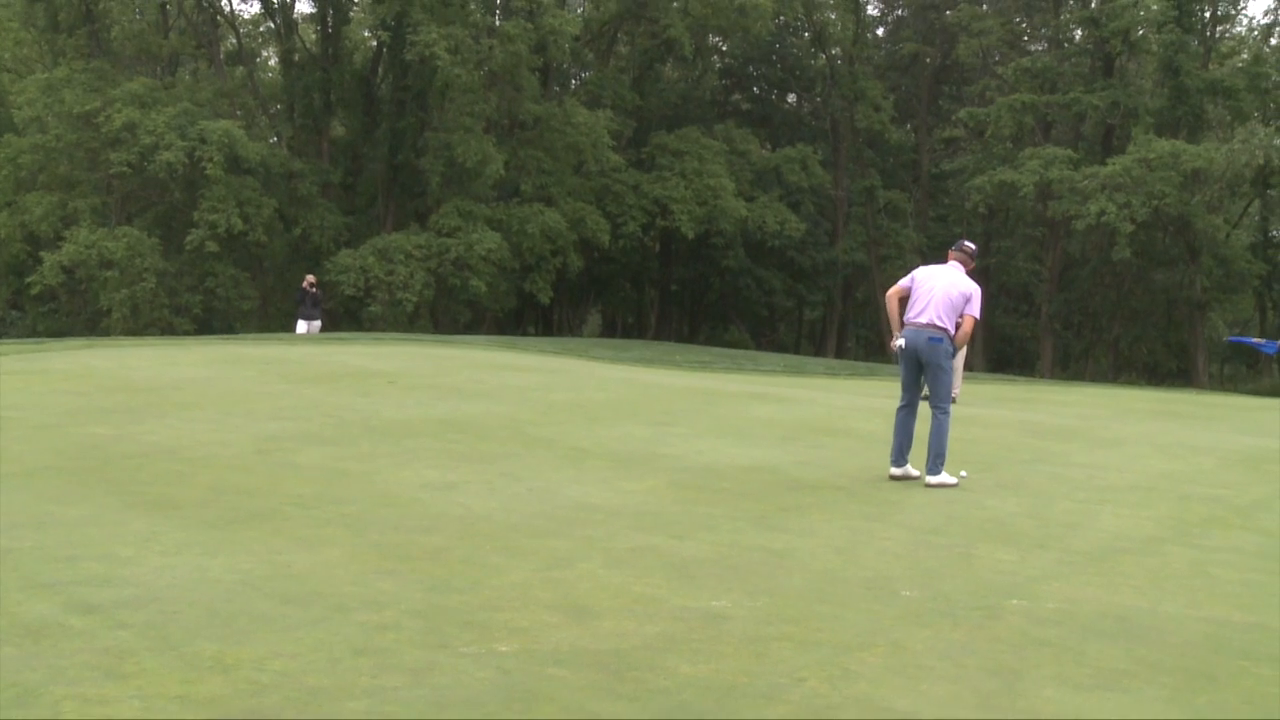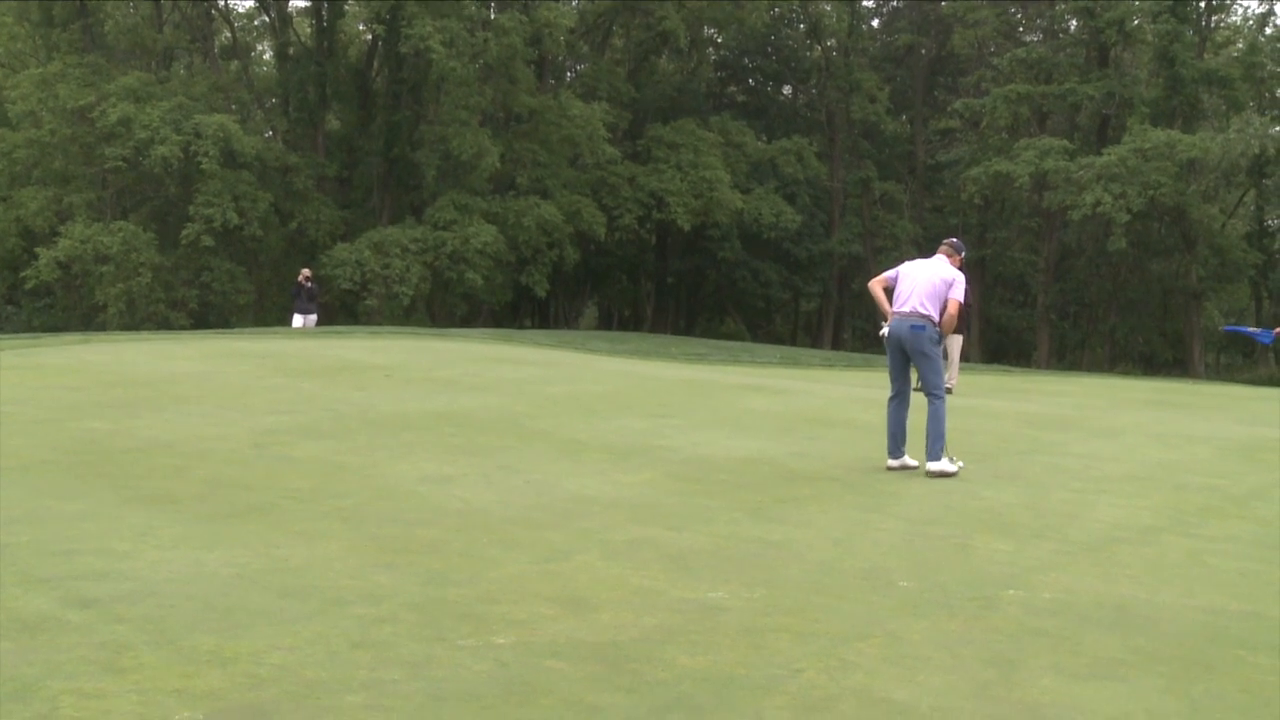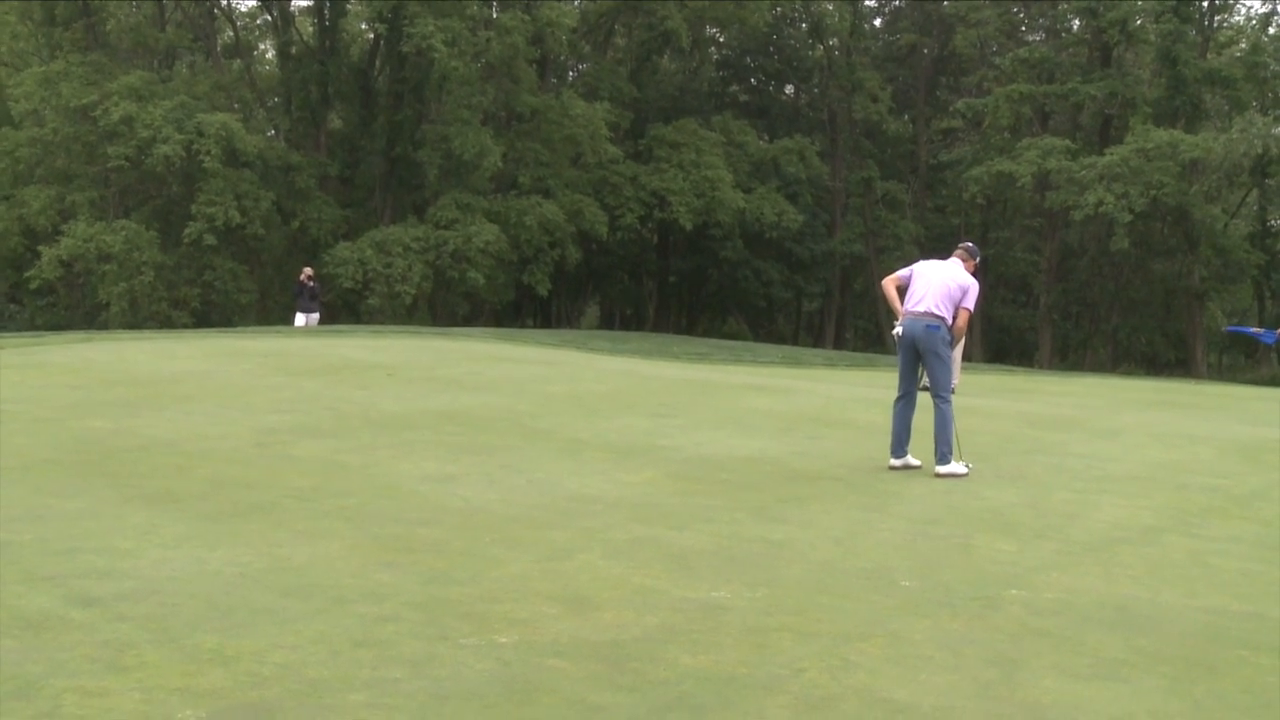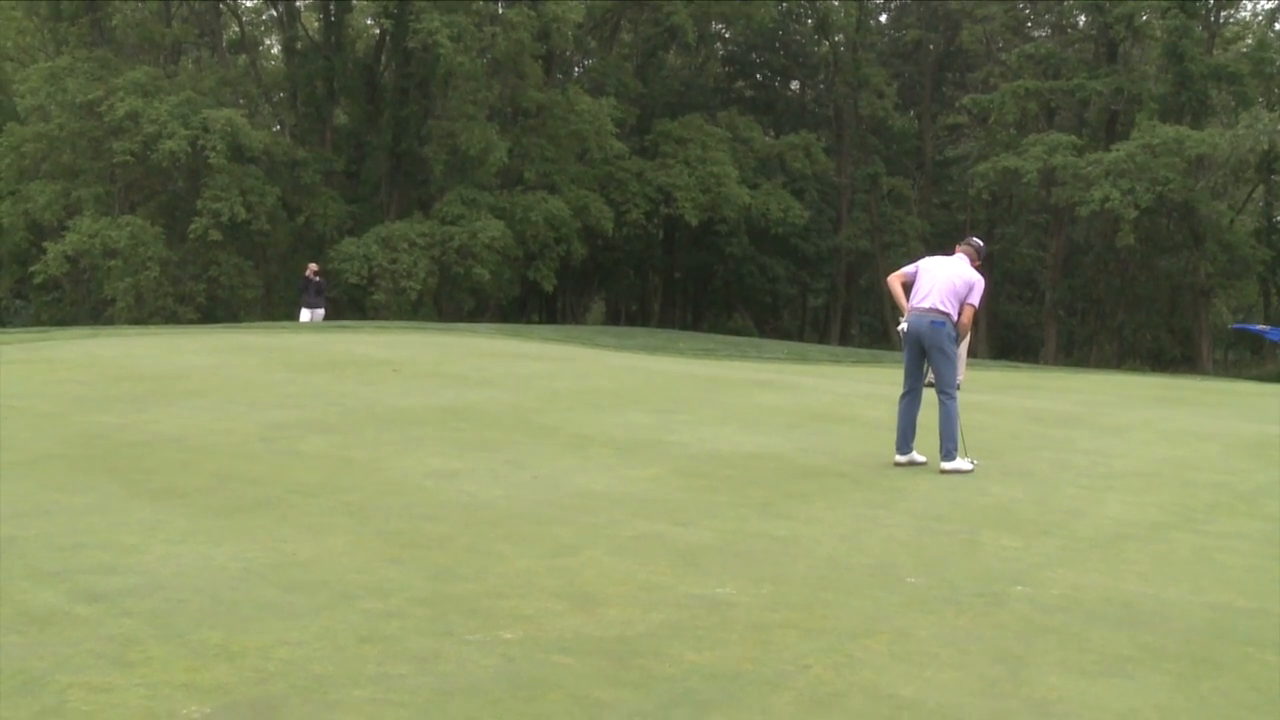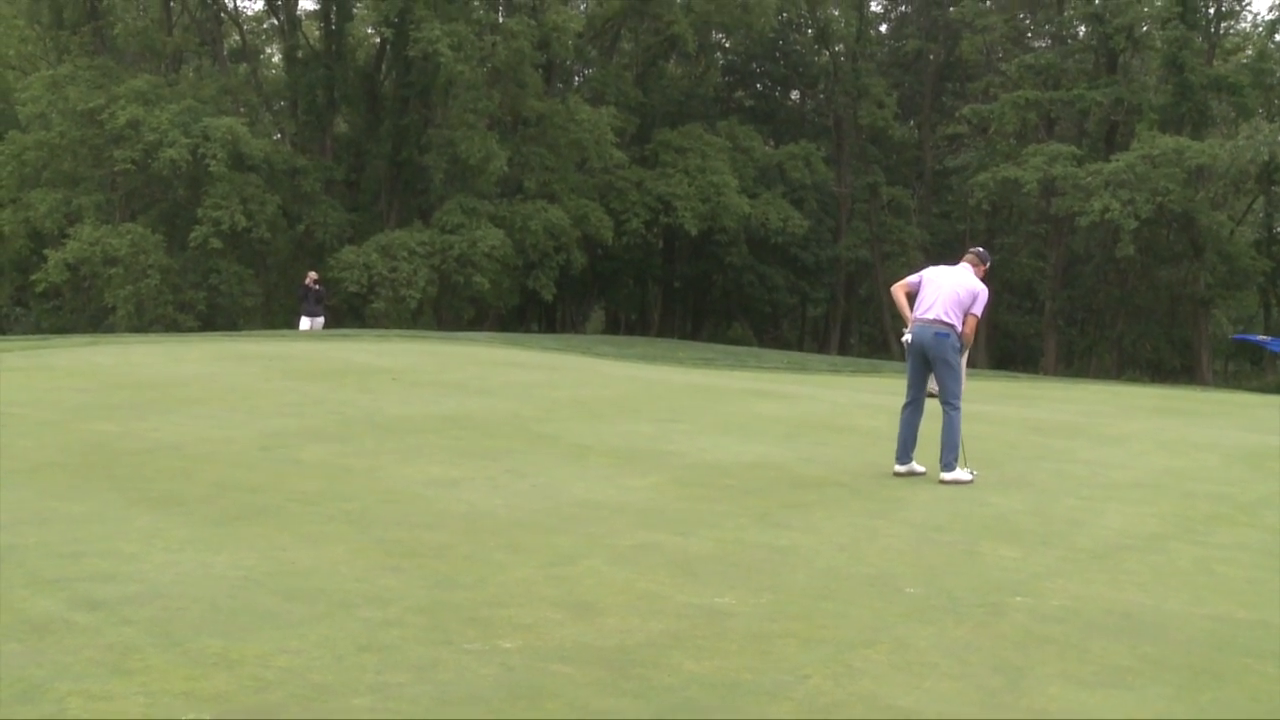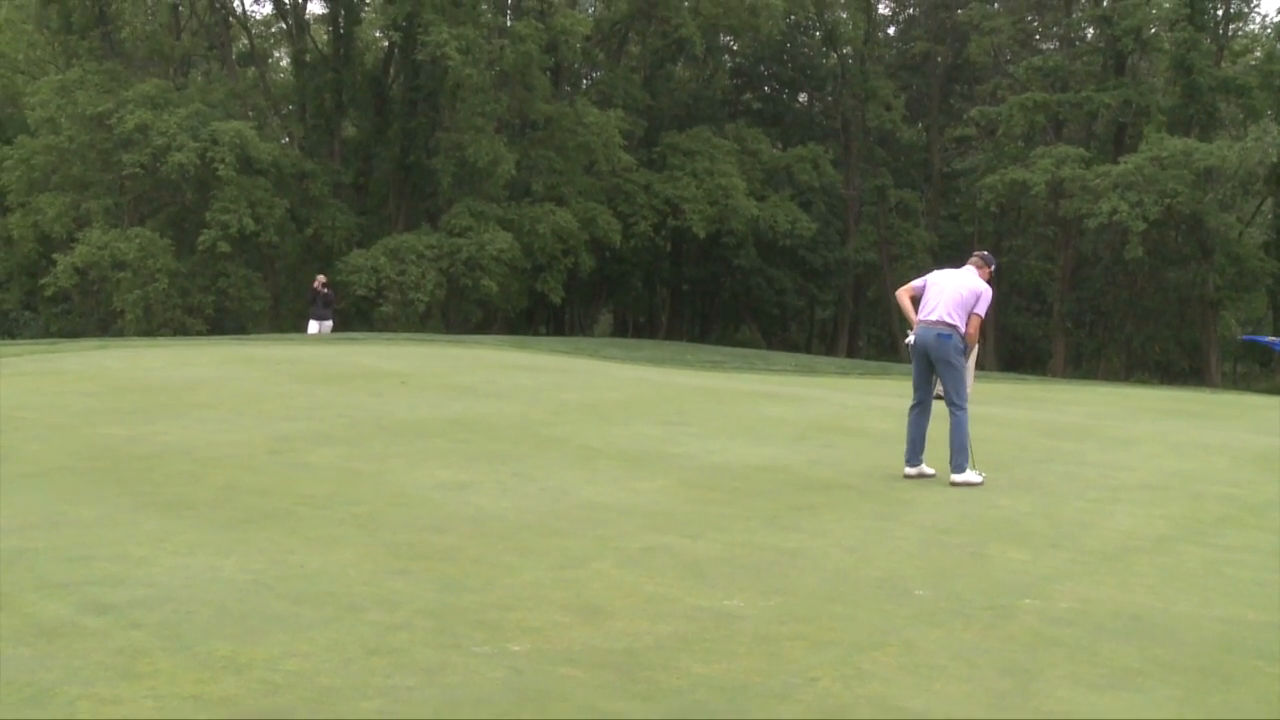
dt=0.7s
person 1, frame 1
left shoulder: (923, 271)
right shoulder: (971, 287)
left elbow: (891, 295)
right elbow: (965, 330)
left wrist: (897, 332)
right wrist: (951, 353)
left hip: (909, 337)
right hip: (937, 342)
left knee: (907, 403)
right knee: (940, 408)
left ankle: (898, 464)
right ankle: (935, 472)
person 1, frame 2
left shoulder: (910, 265)
right shoulder: (955, 274)
left elbow: (874, 284)
right elbow: (951, 313)
left wrist: (890, 315)
right wrist: (939, 339)
left hip: (895, 327)
right hip: (921, 329)
left knee: (898, 393)
right knee: (936, 395)
left ankle: (896, 455)
right ankle: (935, 458)
person 1, frame 3
left shoulder: (924, 264)
right shoulder: (969, 281)
left elbow: (887, 282)
right elbow: (960, 324)
left wrist: (901, 315)
right wrist: (950, 348)
left hip: (907, 326)
right hip: (934, 330)
left knee: (905, 393)
right knee: (941, 398)
left ankle: (898, 455)
right ankle: (944, 462)
person 1, frame 4
left shoulder: (929, 261)
right shoulder: (975, 277)
left elbow: (893, 279)
right elbow: (965, 320)
left wrist: (907, 312)
right wrist: (955, 343)
left hip: (913, 322)
right hip: (939, 326)
left knee: (911, 389)
right knee: (947, 394)
left ankle: (904, 451)
right ankle: (949, 458)
person 1, frame 5
left shoulder: (933, 271)
right shoulder: (979, 287)
left elbow: (897, 289)
right elbow: (968, 330)
left wrist: (911, 322)
right wrist: (960, 354)
left hip: (917, 333)
right hip: (943, 337)
left knee: (913, 399)
right knee: (951, 405)
left ankle: (903, 461)
right ankle: (949, 468)
person 1, frame 6
left shoulder: (939, 273)
right shoulder: (983, 287)
left elbow: (902, 293)
right elbow: (971, 330)
left wrist: (916, 324)
right wrist: (966, 356)
left hip: (921, 335)
right hip: (947, 338)
left knee: (920, 401)
right knee: (958, 407)
left ankle: (913, 463)
right ankle: (959, 470)
